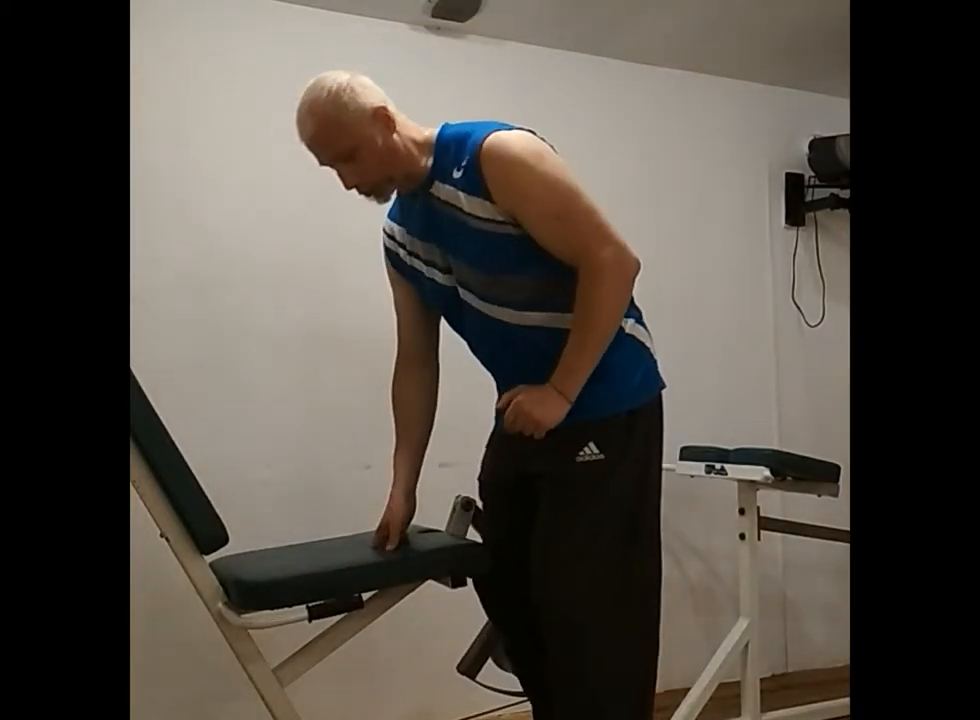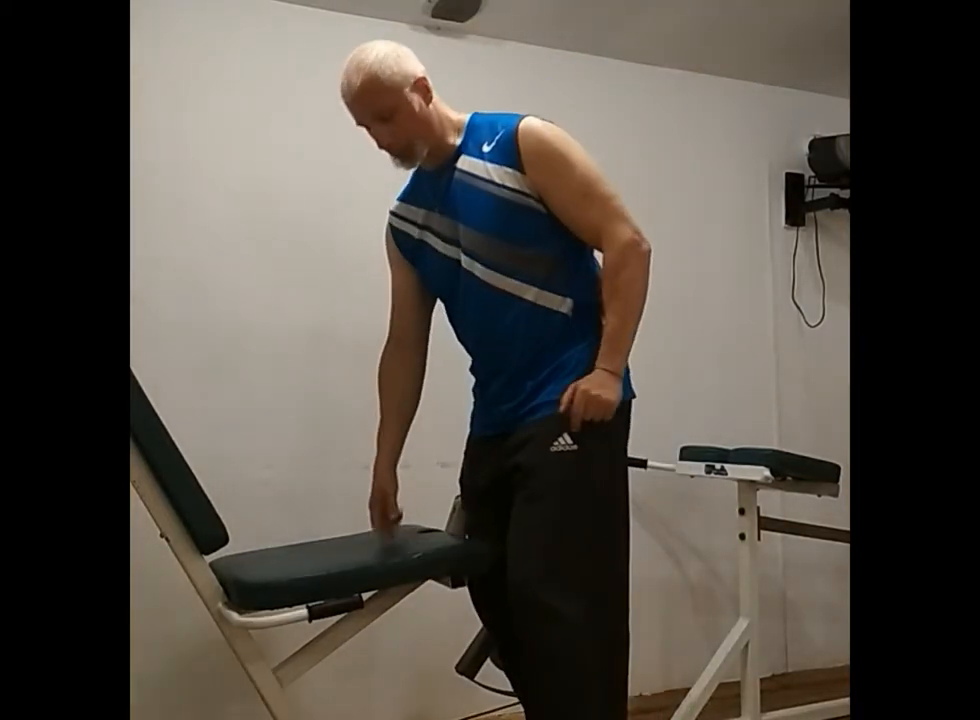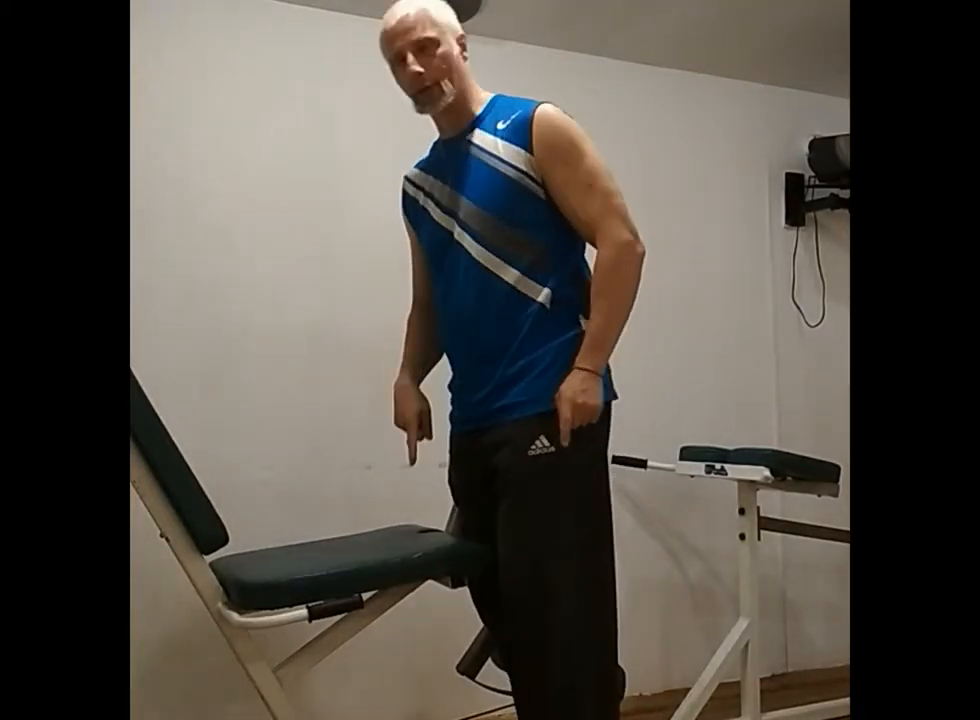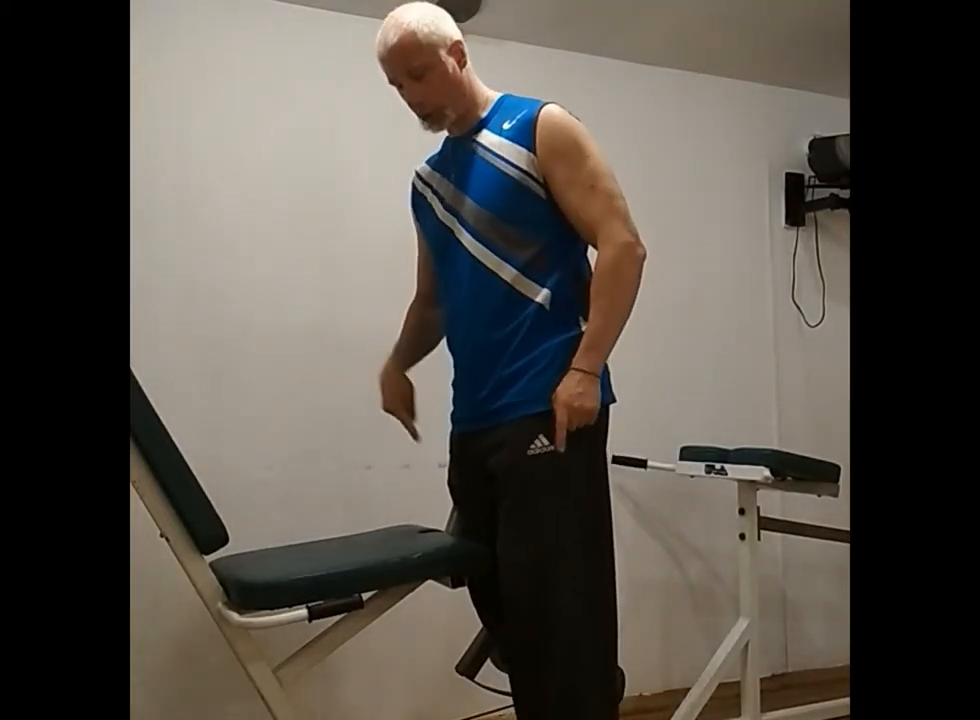
dt=0.5s
person 1, frame 1
left shoulder: (499, 156)
right shoulder: (399, 234)
left elbow: (613, 261)
right elbow: (416, 363)
left wrist: (561, 392)
right wrist: (402, 489)
left hip: (606, 408)
right hip: (522, 416)
left knee: (587, 606)
right knee: (508, 591)
person 1, frame 2
left shoulder: (524, 143)
right shoulder: (405, 219)
left elbow: (626, 243)
right elbow: (406, 343)
left wrist: (607, 368)
right wrist: (385, 459)
left hip: (572, 409)
right hip: (492, 422)
left knee: (559, 602)
right knee: (497, 595)
person 1, frame 3
left shoulder: (536, 128)
right shoulder: (418, 182)
left elbow: (621, 243)
left wrist: (588, 369)
right wrist: (409, 378)
left hip: (550, 410)
right hip: (472, 421)
left knee: (555, 603)
right knee: (499, 599)
person 1, frame 4
left shoulder: (541, 129)
right shoulder: (428, 180)
left elbow: (622, 244)
left wrist: (584, 369)
right wrist: (398, 364)
left hip: (549, 412)
right hip: (473, 422)
left knee: (555, 604)
right knee: (499, 601)
